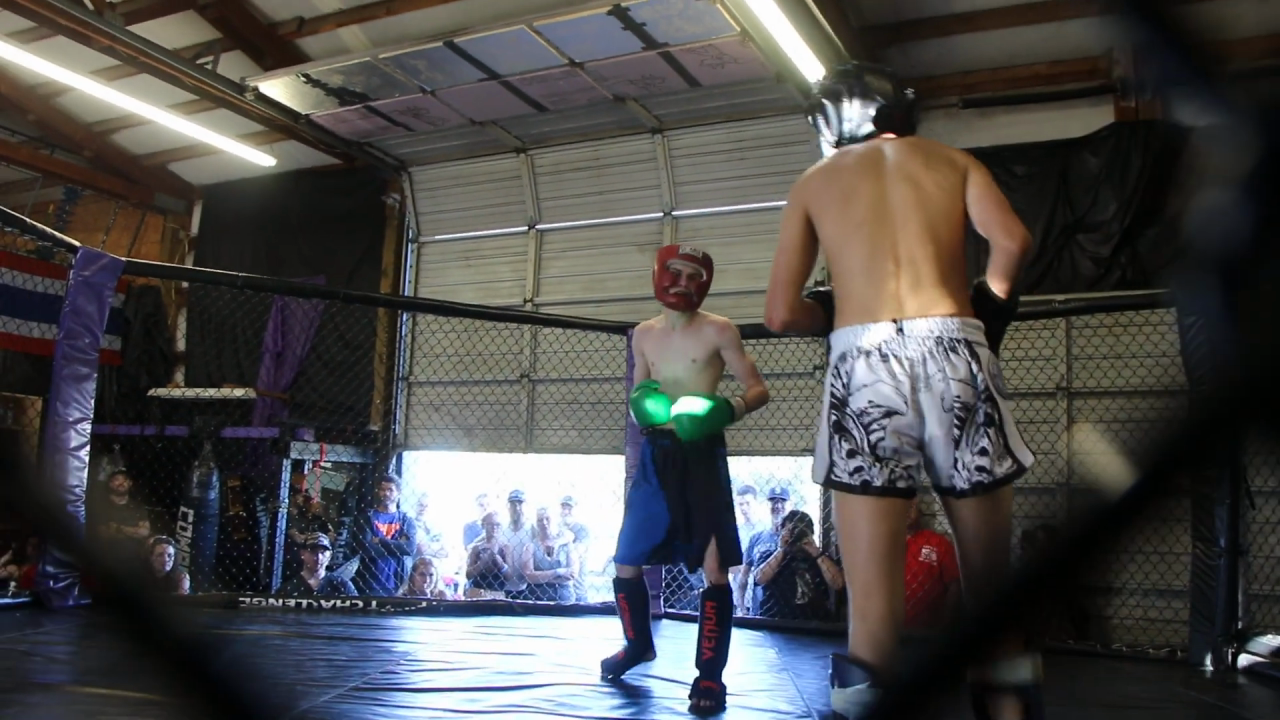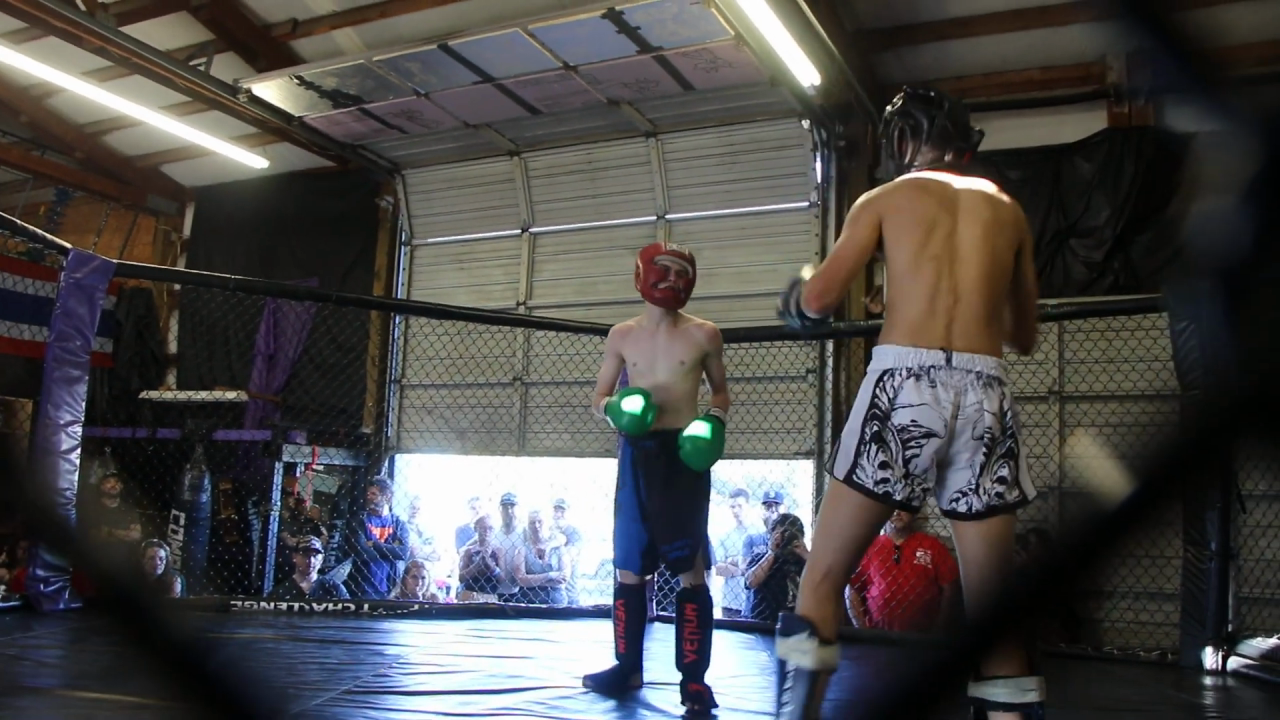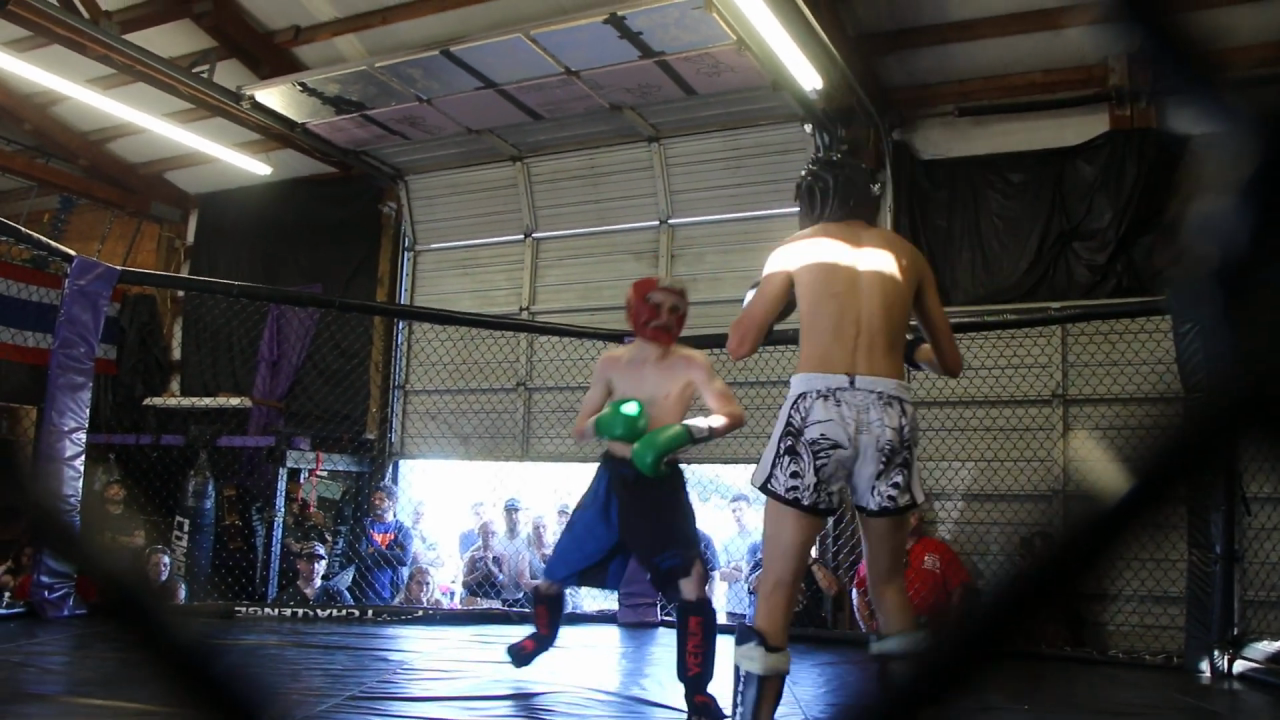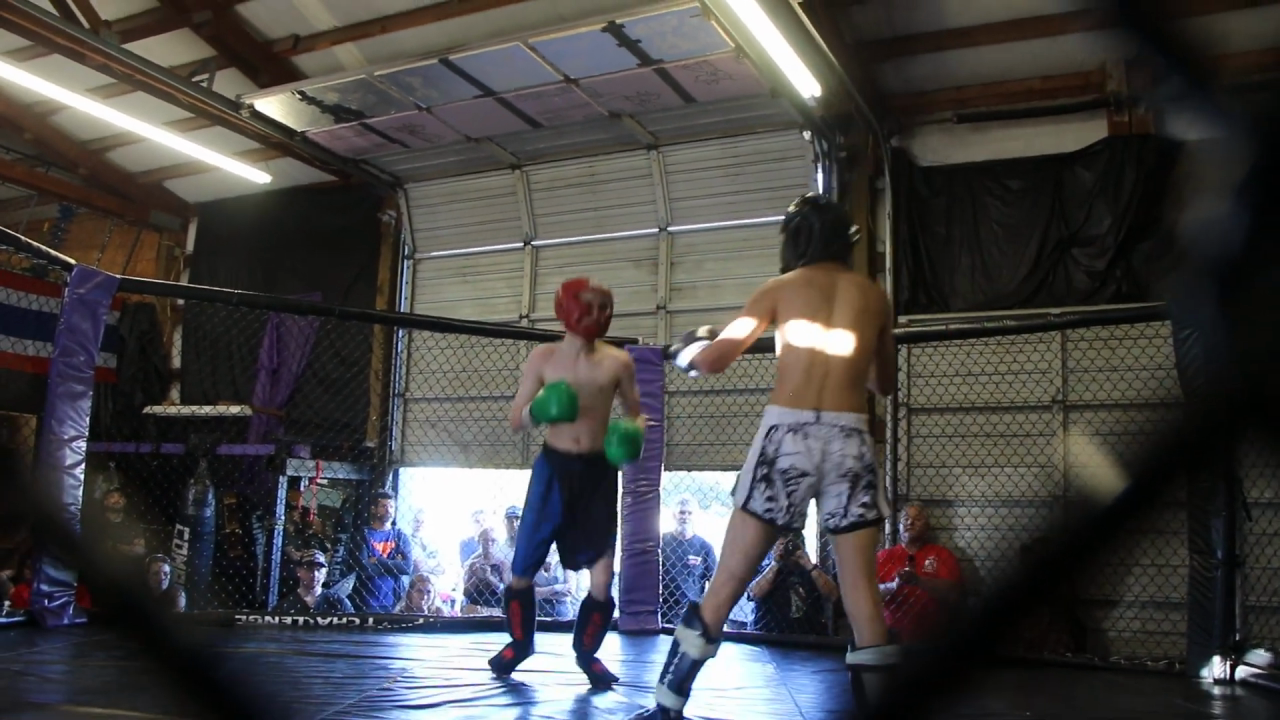
dt=0.5s
person 1, frame 1
left shoulder: (814, 183)
right shoulder: (953, 161)
left elbow: (782, 313)
right elbow: (1010, 241)
right wrist: (986, 307)
left hip: (864, 368)
right hip: (953, 357)
left knee: (871, 611)
right knee: (991, 586)
person 1, frame 2
left shoulder: (885, 199)
right shoulder: (1007, 210)
left elbow: (818, 299)
right elbow: (1023, 334)
left wrist: (802, 296)
left hip: (904, 386)
right hip: (984, 393)
left knee: (821, 583)
right knee: (995, 610)
person 1, frame 3
left shoulder: (798, 247)
right shoulder: (906, 254)
left elbow: (739, 347)
right elbow: (950, 364)
left wrist: (757, 312)
left hip: (816, 404)
right hip: (888, 410)
left knee: (775, 592)
right knee: (888, 583)
person 1, frame 4
left shoulder: (780, 289)
right shoulder: (875, 297)
left elbow: (716, 359)
right elbow: (885, 383)
left wrist: (691, 350)
left hip: (788, 435)
right hip: (849, 442)
left knee: (726, 586)
right knee: (863, 593)
person 2, frame 1
left shoulder: (718, 331)
right shoulder: (644, 334)
left elbow: (758, 389)
left wrist: (727, 408)
right wrist: (638, 405)
left hip: (702, 453)
right hip: (655, 453)
left knee: (713, 568)
right knee: (627, 564)
left ankle: (709, 675)
right ankle: (639, 644)
person 2, frame 2
left shoulder: (703, 334)
right shoulder: (622, 335)
left elbow: (720, 389)
right elbow: (598, 399)
left wrist: (715, 421)
right wrist: (615, 408)
left hip: (683, 456)
right hip: (637, 454)
left knee: (690, 568)
right knee: (629, 569)
left ankle: (694, 677)
right ankle: (628, 666)
person 2, frame 3
left shoulder: (691, 364)
right shoulder: (610, 363)
left elbow: (732, 413)
right elbow: (581, 426)
left wrist: (688, 431)
right wrist: (605, 426)
left hip: (661, 483)
right hip: (612, 478)
left knee: (691, 583)
right knee: (553, 575)
right ankle: (541, 638)
person 2, frame 4
left shoulder: (618, 362)
right shoulder: (542, 358)
left elbow: (636, 412)
right elbow: (515, 420)
left wrist: (632, 432)
right wrist: (536, 411)
left hip: (598, 471)
right hip: (554, 469)
left knee: (601, 576)
right knee: (523, 570)
left ankle: (586, 652)
right ankle: (520, 643)
